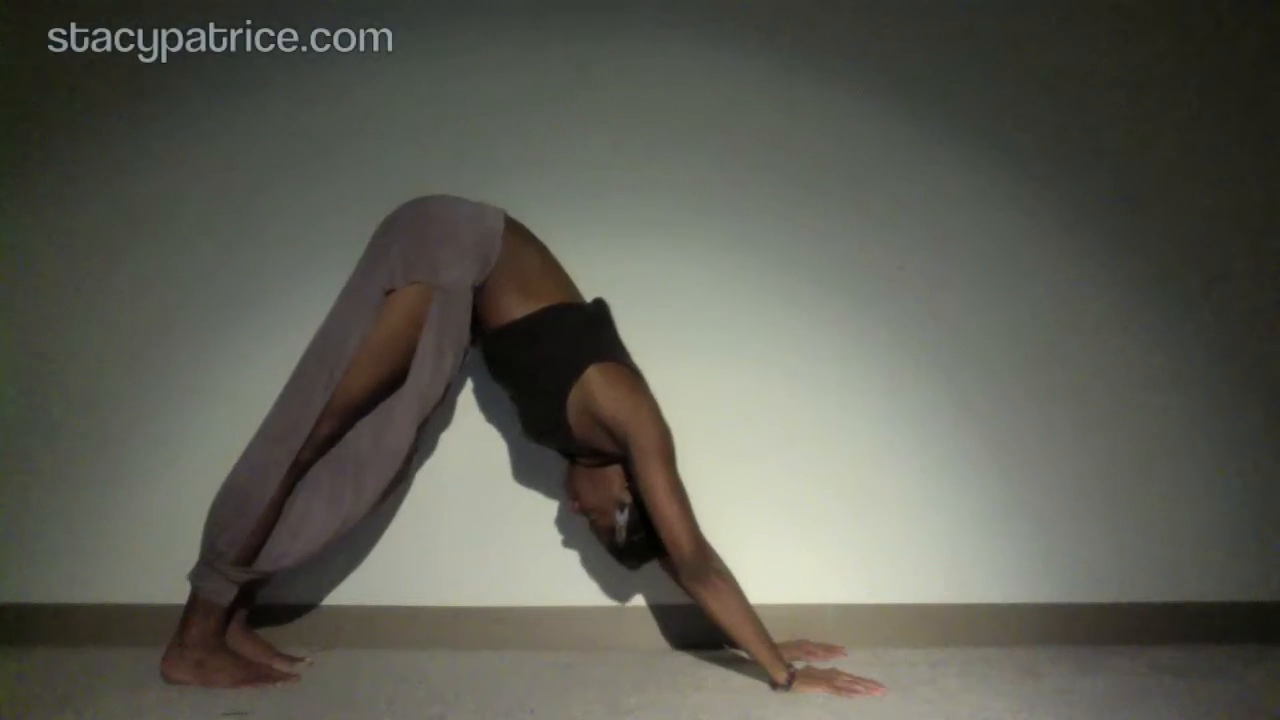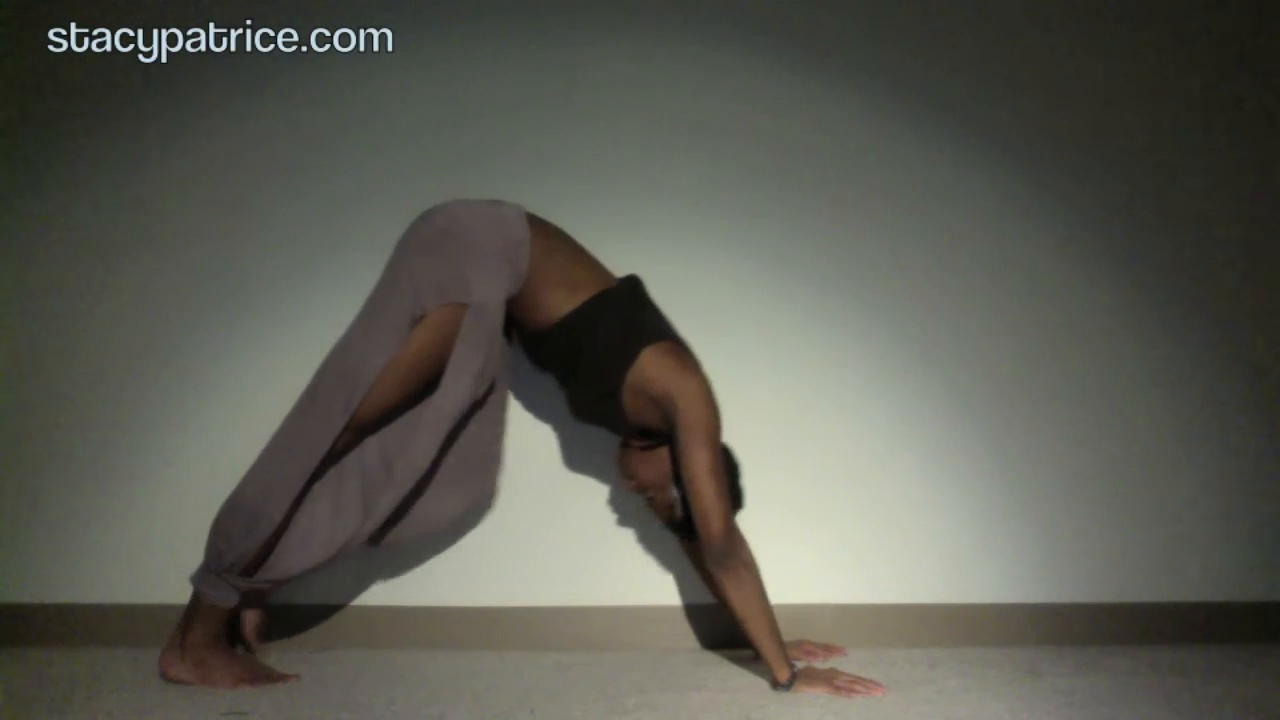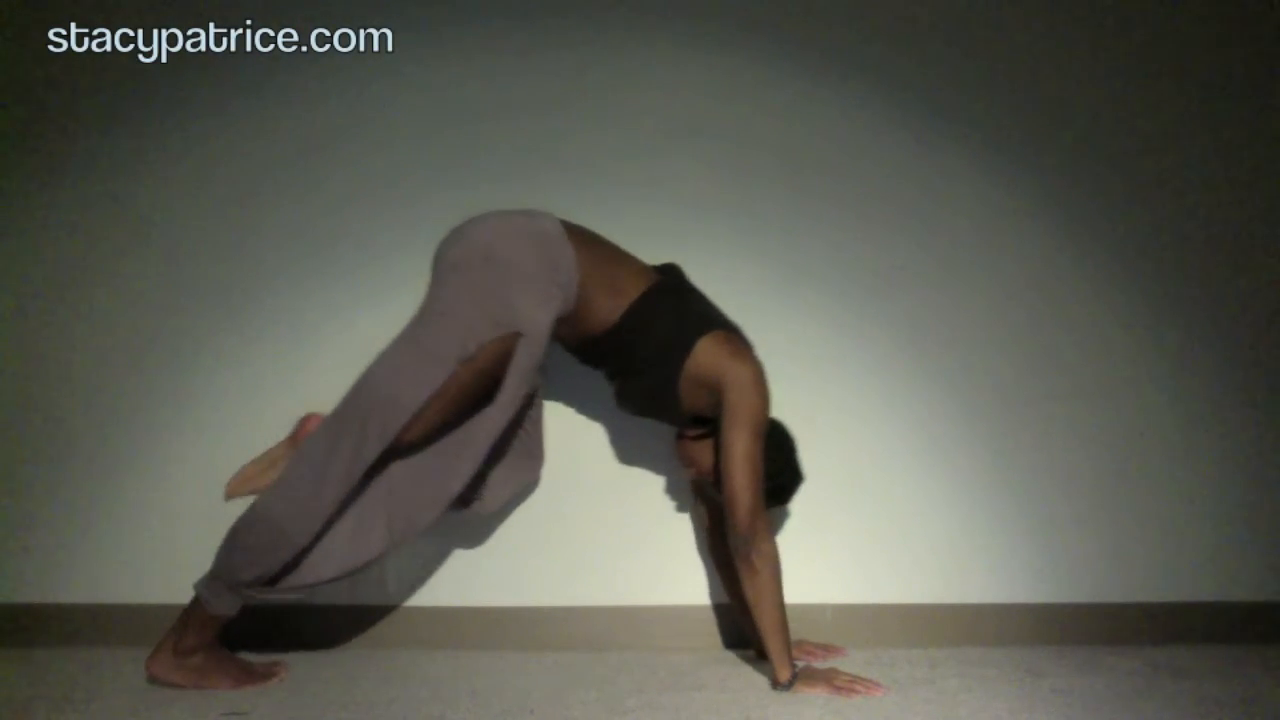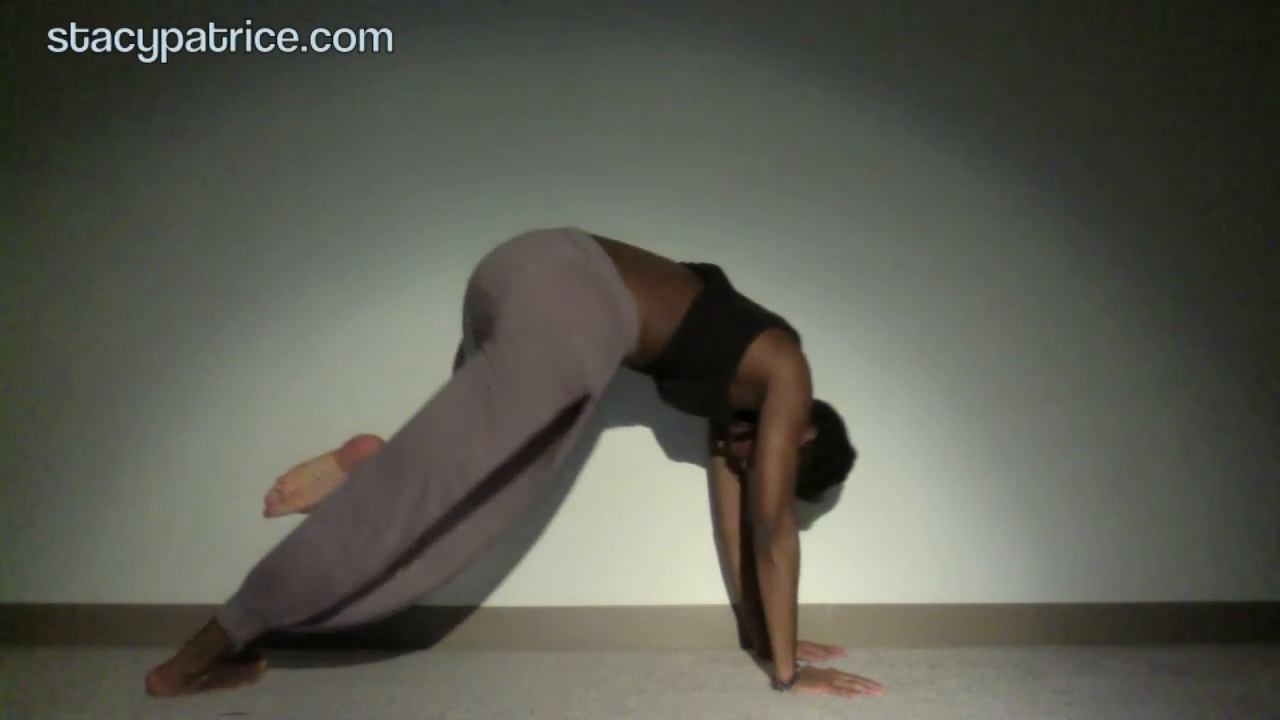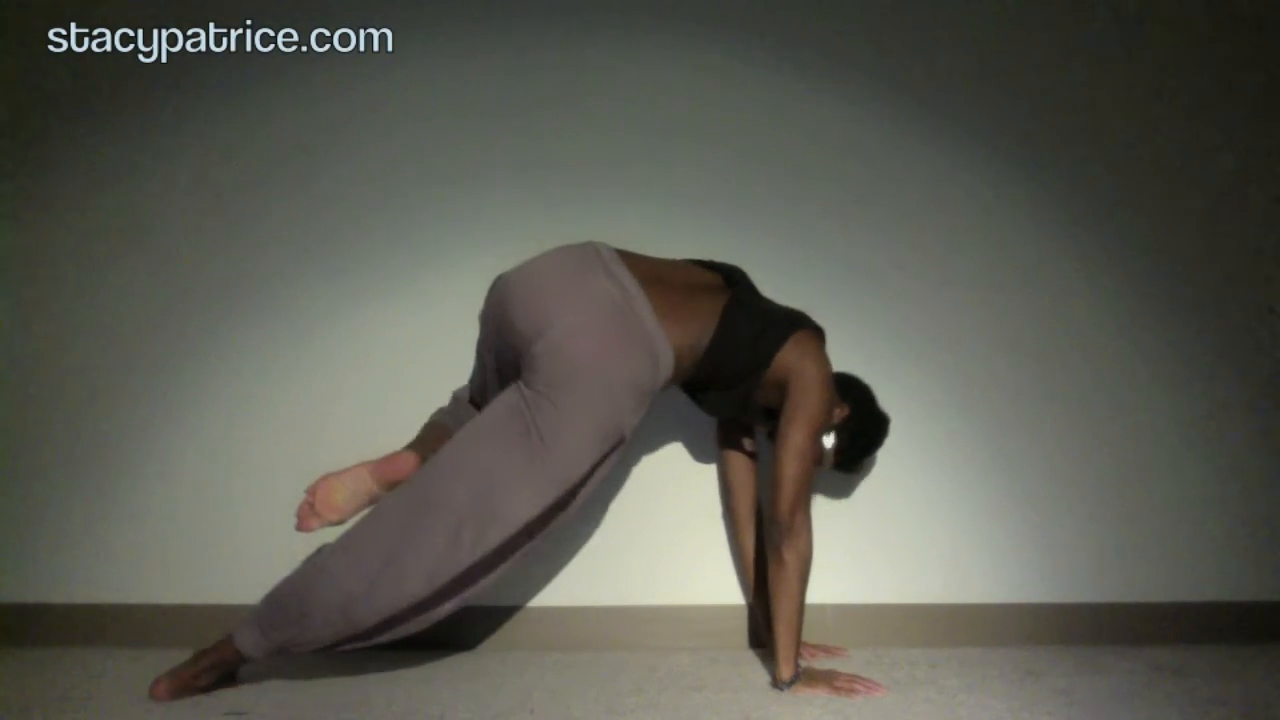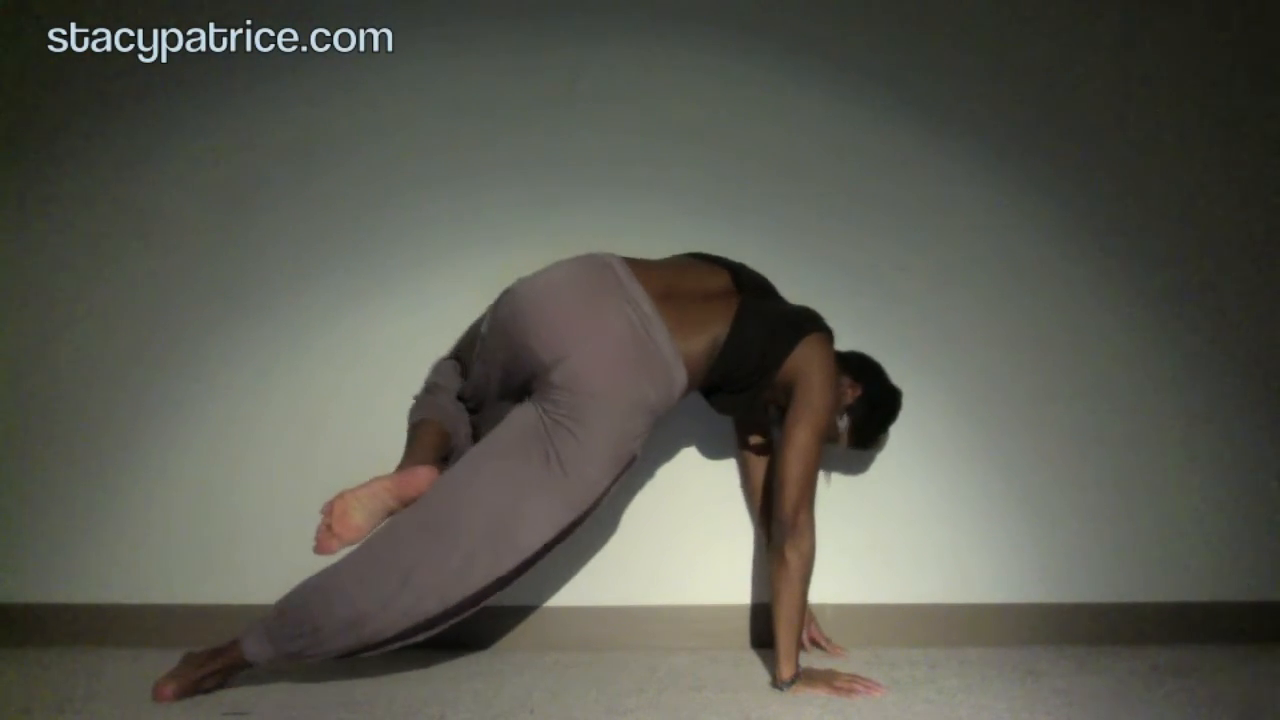
dt=0.7s
person 1, frame 1
left shoulder: (592, 428)
right shoulder: (627, 420)
left elbow: (685, 559)
right elbow: (693, 559)
left wrist: (768, 650)
right wrist: (783, 672)
left hip: (458, 274)
right hip: (442, 250)
left knee: (360, 463)
right knee: (309, 438)
left ankle: (229, 619)
right ankle: (195, 640)
person 1, frame 2
left shoulder: (651, 409)
right shoulder: (682, 395)
left elbow: (701, 537)
right elbow: (722, 545)
left wrist: (770, 646)
right wrist: (784, 671)
left hip: (483, 284)
right hip: (472, 255)
left knee: (455, 476)
right knee: (335, 434)
left ankle: (250, 578)
right ankle: (195, 638)
person 1, frame 3
left shoulder: (702, 397)
right shoulder: (737, 382)
left elbow: (721, 525)
right elbow: (746, 533)
left wrist: (772, 641)
right wrist: (787, 671)
left hip: (513, 275)
right hip: (514, 270)
left knee: (497, 471)
right knee: (366, 454)
left ankle: (326, 448)
right ankle: (188, 642)
person 1, frame 4
left shoulder: (738, 382)
right shoulder: (784, 374)
left elbow: (733, 517)
right elbow: (771, 527)
left wrist: (763, 634)
right wrist: (787, 669)
left hip: (533, 268)
right hip: (566, 315)
right knee: (417, 491)
left ankle: (371, 462)
right ankle: (198, 657)
person 1, frame 5
left shoulder: (755, 356)
right shoulder: (808, 369)
left elbow: (743, 507)
right elbow: (785, 526)
left wrist: (772, 625)
right wrist: (788, 668)
left hip: (555, 279)
right hip: (598, 354)
left knee: (490, 417)
right knee: (447, 521)
left ankle: (414, 460)
right ankle: (231, 652)
person 1, frame 6
left shoulder: (765, 328)
right shoulder: (816, 369)
left elbow: (758, 460)
right elbow: (791, 524)
left wrist: (794, 604)
right wrist: (790, 668)
left hip: (566, 290)
right hip: (614, 385)
left knee: (457, 381)
right knee: (452, 544)
left ankle: (418, 467)
right ankle: (237, 652)
